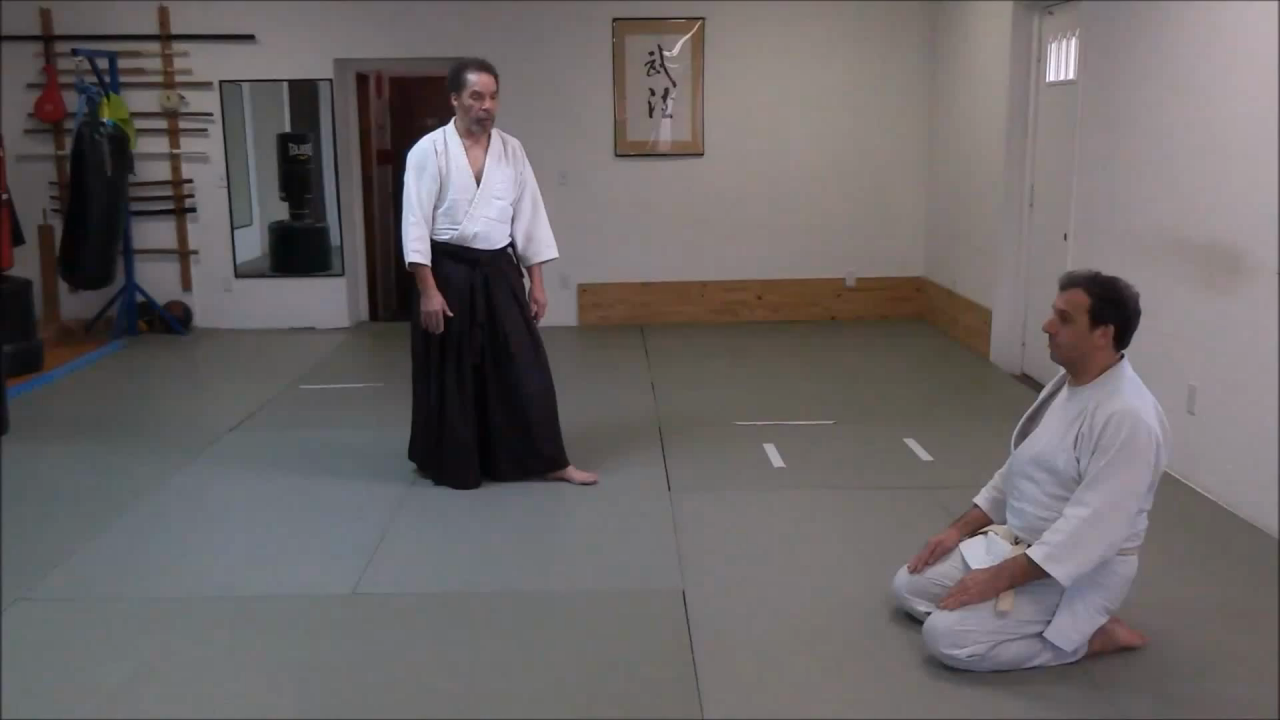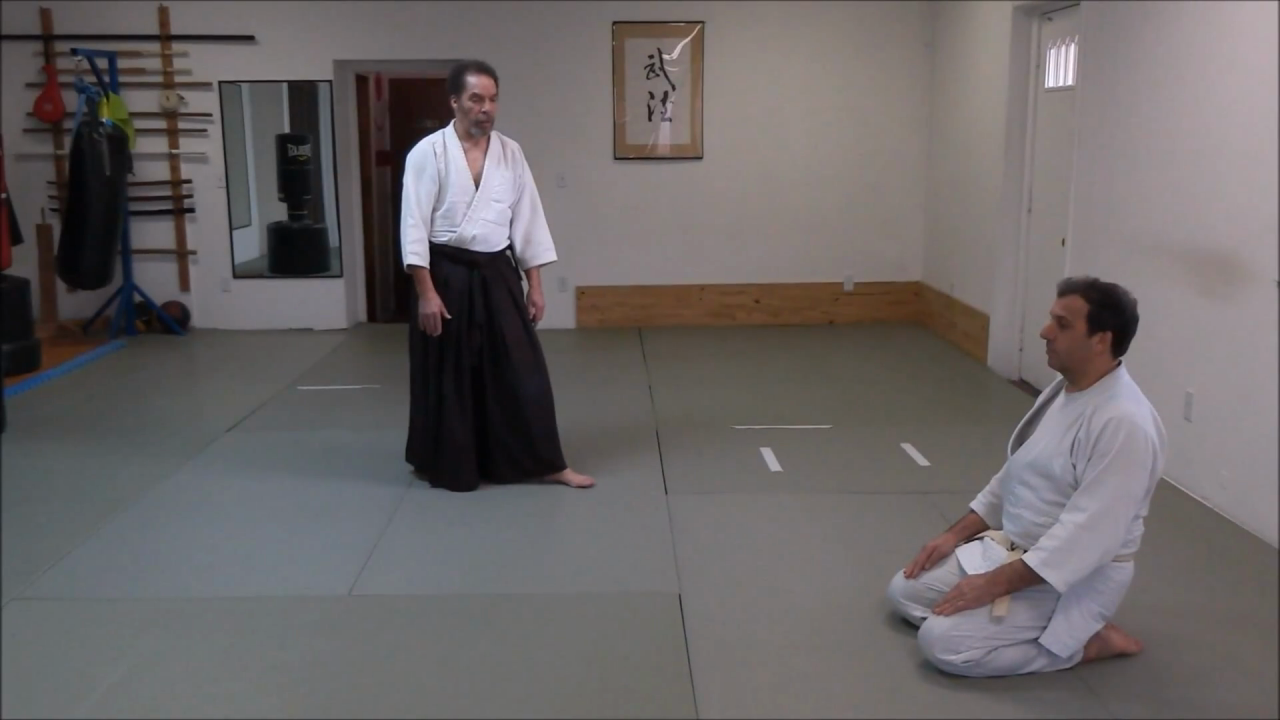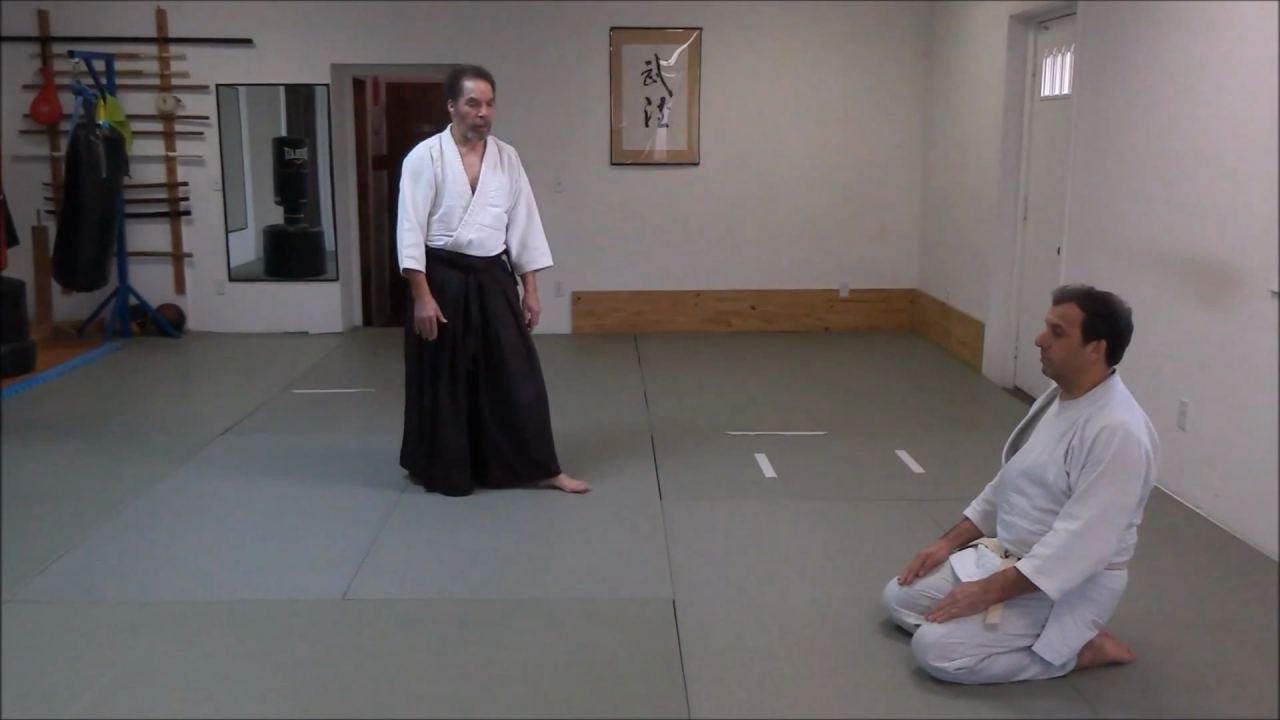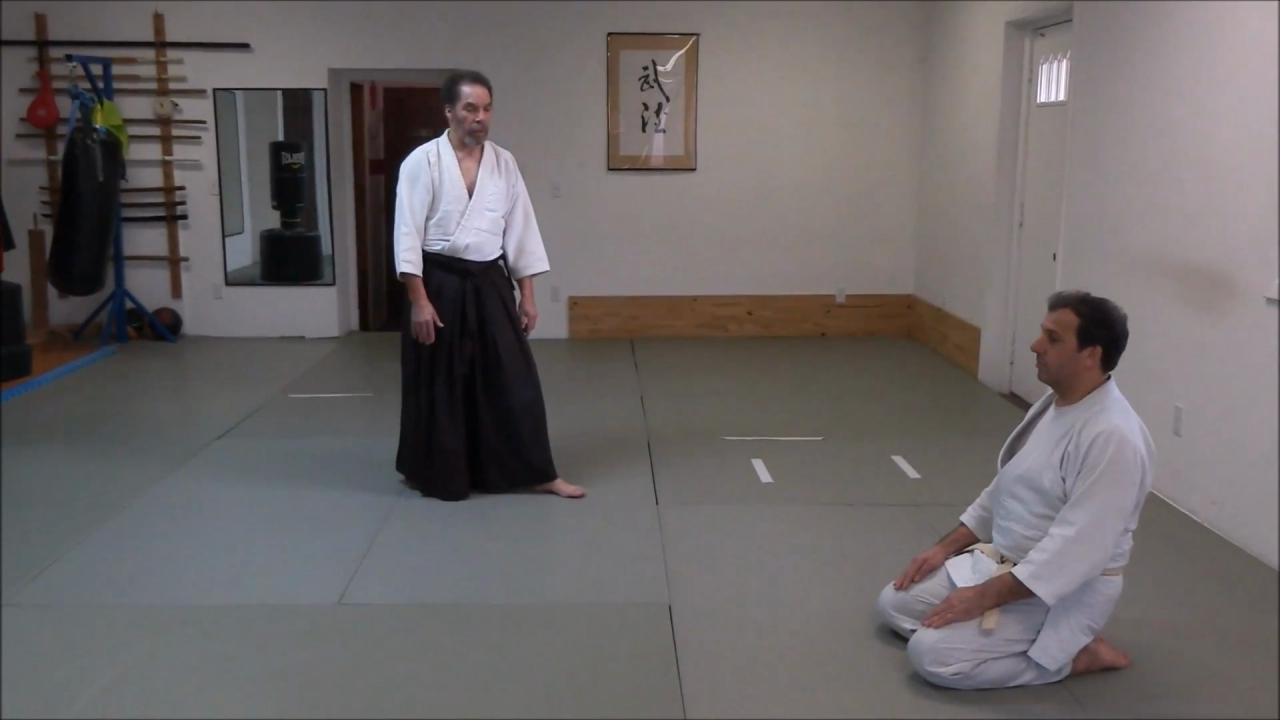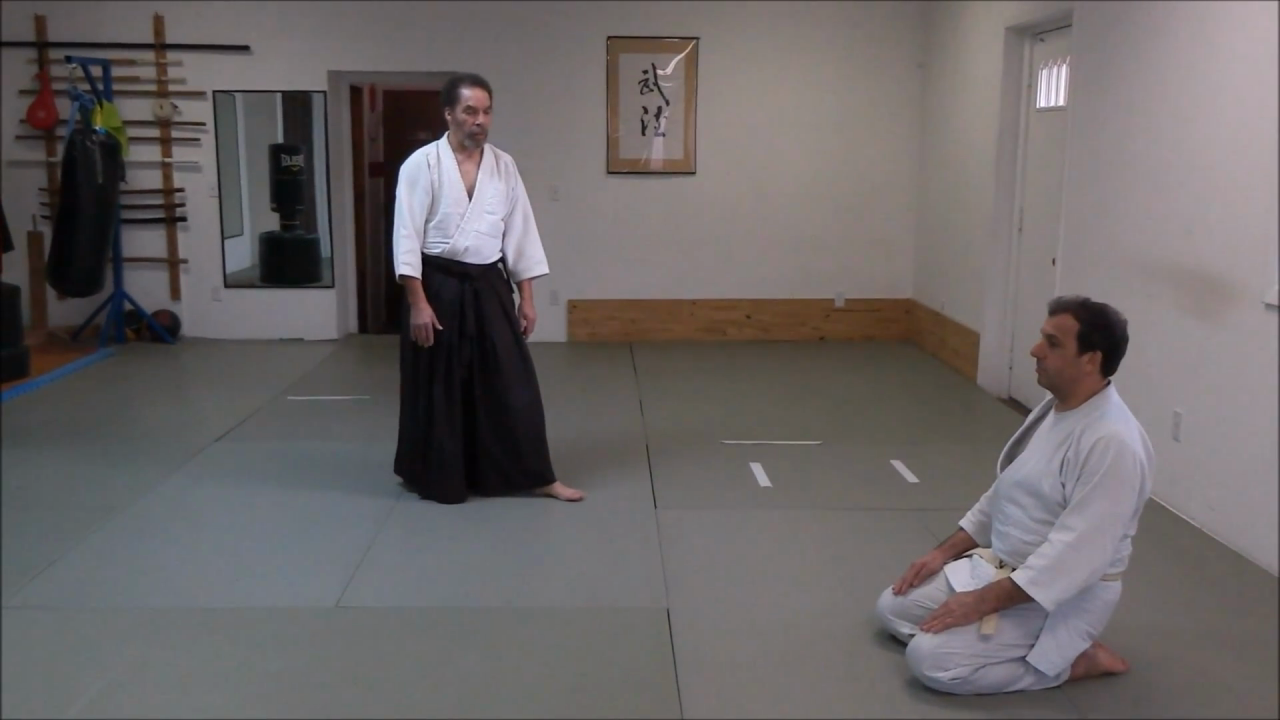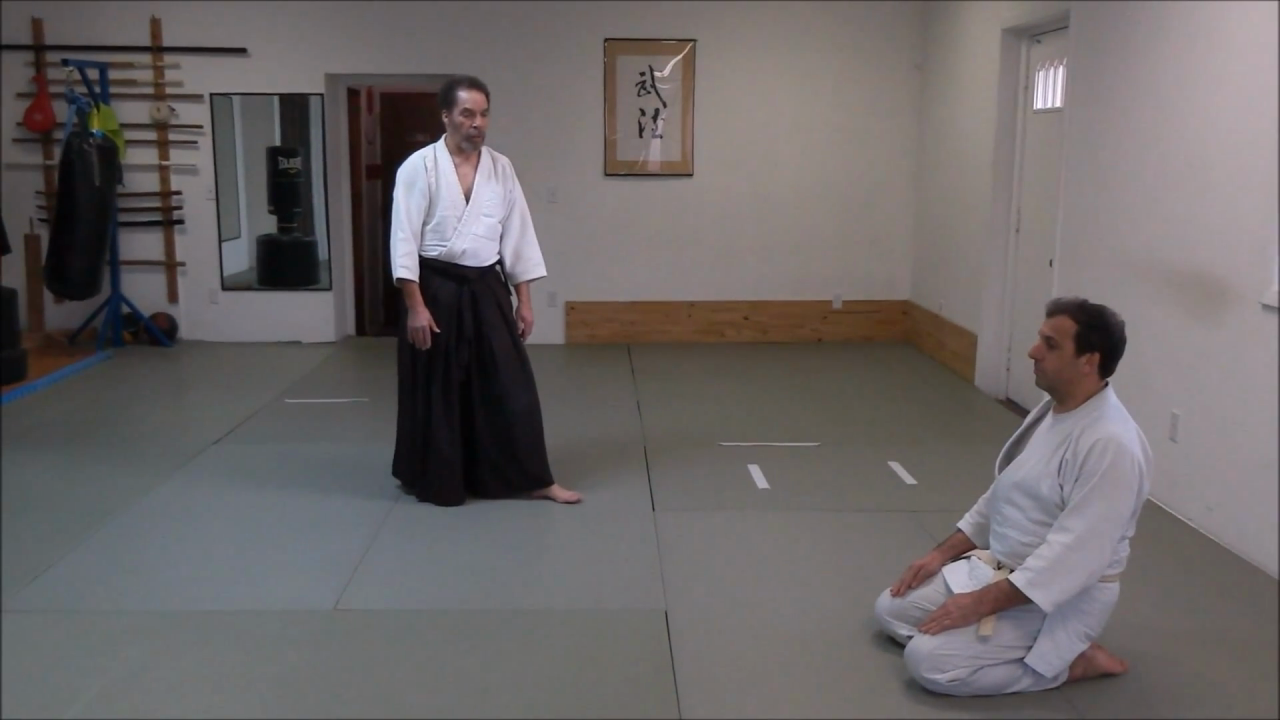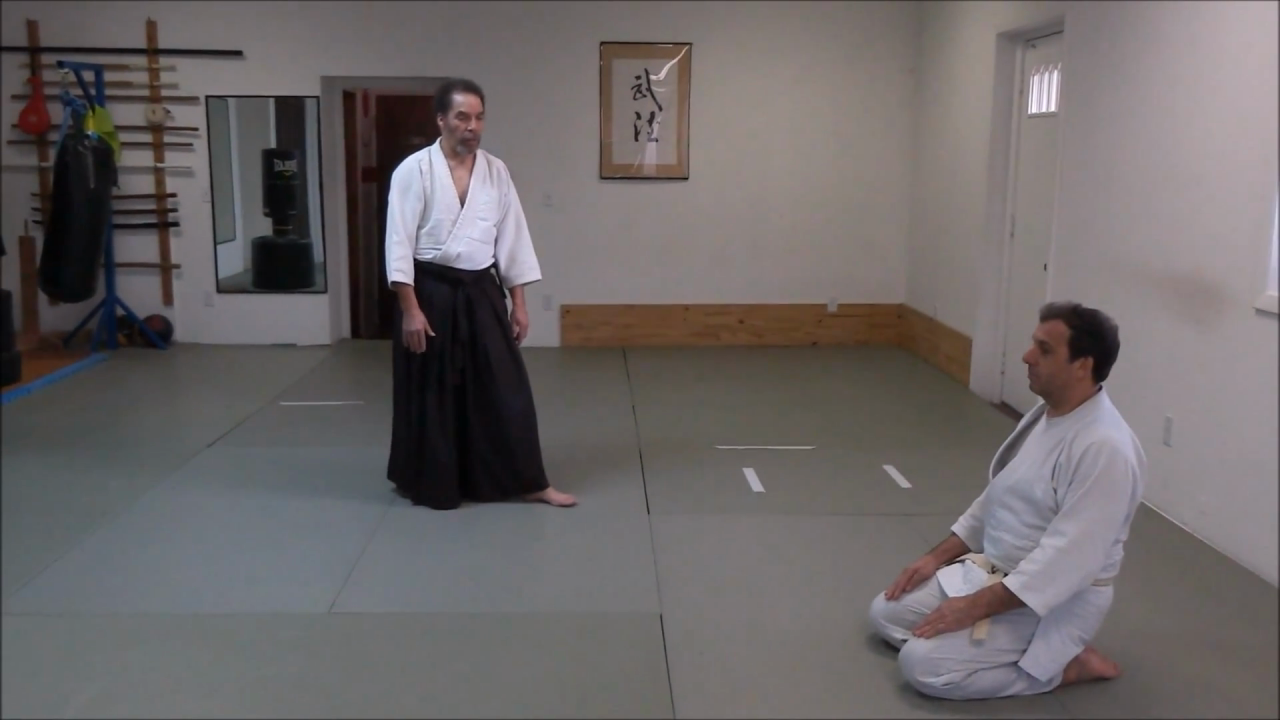
dt=0.5s
person 1, frame 1
left shoulder: (510, 149)
right shoulder: (429, 150)
left elbow: (528, 216)
right elbow: (416, 223)
left wrist: (536, 281)
right wrist: (428, 290)
left hip: (498, 273)
right hip: (448, 274)
left knee: (524, 368)
right knee: (449, 376)
left ankle: (549, 461)
right ankle: (449, 462)
person 1, frame 2
left shoulder: (510, 152)
right shoulder: (429, 152)
left elbow: (527, 219)
right elbow: (414, 225)
left wrist: (534, 285)
right wrist: (426, 292)
left hip: (497, 275)
right hip: (448, 276)
left knee: (522, 372)
right knee: (447, 379)
left ankle: (547, 463)
right ankle: (446, 465)
person 1, frame 3
left shoulder: (506, 157)
right shoulder: (425, 157)
left elbow: (523, 224)
right elbow: (411, 229)
left wrist: (530, 289)
right wrist: (422, 296)
left hip: (493, 280)
right hip: (443, 281)
left knee: (518, 376)
right knee: (441, 382)
left ankle: (541, 469)
right ankle: (441, 469)
person 1, frame 4
left shoulder: (503, 162)
right shoulder: (423, 162)
left elbow: (520, 229)
right elbow: (408, 234)
left wrist: (527, 294)
right wrist: (419, 300)
left hip: (490, 285)
right hip: (440, 286)
left knee: (514, 381)
right knee: (439, 386)
left ankle: (539, 474)
right ankle: (438, 474)
person 1, frame 5
left shoulder: (503, 165)
right shoulder: (423, 164)
left elbow: (520, 232)
right elbow: (407, 236)
left wrist: (526, 297)
right wrist: (418, 303)
left hip: (489, 288)
right hip: (439, 288)
left knee: (513, 384)
right knee: (437, 389)
left ankle: (537, 476)
right ankle: (436, 476)
person 1, frame 6
left shoulder: (501, 167)
right shoulder: (420, 167)
left elbow: (517, 235)
right elbow: (404, 239)
left wrist: (523, 299)
right wrist: (415, 306)
left hip: (487, 290)
right hip: (436, 291)
left knee: (511, 387)
right knee: (436, 392)
left ankle: (535, 479)
right ankle: (434, 479)
person 1, frame 7
left shoulder: (495, 171)
right shoulder: (415, 170)
left elbow: (512, 238)
right elbow: (400, 242)
left wrist: (518, 302)
right wrist: (410, 309)
left hip: (481, 294)
right hip: (431, 294)
left knee: (506, 390)
right knee: (429, 395)
left ankle: (530, 482)
right ankle: (429, 482)
person 2, frame 1
left shoulder: (1127, 417)
right shoulder: (1067, 383)
left elbow: (1091, 530)
right elbow: (1019, 469)
left wrist: (1000, 579)
right wrist: (959, 529)
left hip: (1078, 570)
left knee: (948, 637)
right knee: (911, 587)
left ankle: (1092, 634)
right ankle: (1058, 620)
person 2, frame 2
left shoulder: (1123, 424)
right shoulder: (1063, 389)
left elbow: (1086, 535)
right elbow: (1016, 474)
left wrist: (994, 585)
right wrist: (955, 535)
left hip: (1074, 576)
left knee: (943, 641)
right knee: (906, 592)
left ankle: (1088, 640)
right ankle: (1072, 630)
person 2, frame 3
left shoulder: (1116, 432)
right shoulder: (1057, 397)
left elbow: (1081, 543)
right elbow: (1009, 482)
left wrist: (988, 592)
right wrist: (949, 542)
left hip: (1066, 584)
left knee: (937, 649)
right knee: (900, 598)
left ankle: (1080, 647)
right ankle: (1061, 635)
person 2, frame 4
left shoulder: (1112, 437)
right shoulder: (1054, 403)
left elbow: (1076, 549)
right elbow: (1005, 488)
left wrist: (984, 597)
right wrist: (946, 547)
left hip: (1062, 590)
left knee: (933, 654)
right knee: (896, 603)
left ankle: (1076, 653)
person 2, frame 5
left shoulder: (1112, 443)
right shoulder: (1053, 408)
left elbow: (1077, 554)
right elbow: (1005, 492)
left wrist: (983, 602)
right wrist: (945, 552)
left hip: (1061, 594)
left knee: (931, 659)
right knee: (895, 608)
left ankle: (1075, 658)
person 2, frame 6
left shoulder: (1110, 445)
right shoulder: (1052, 409)
left elbow: (1074, 556)
right elbow: (1003, 494)
left wrist: (981, 604)
right wrist: (943, 553)
left hip: (1059, 597)
left knee: (929, 661)
right knee: (893, 609)
left ankle: (1073, 659)
right ankle: (1057, 649)
person 2, frame 7
left shoulder: (1103, 448)
right shoulder: (1045, 414)
left elbow: (1068, 559)
right elbow: (997, 497)
left wrist: (975, 607)
right wrist: (937, 556)
left hip: (1053, 599)
left knee: (924, 665)
right knee: (887, 613)
left ankle: (1066, 663)
